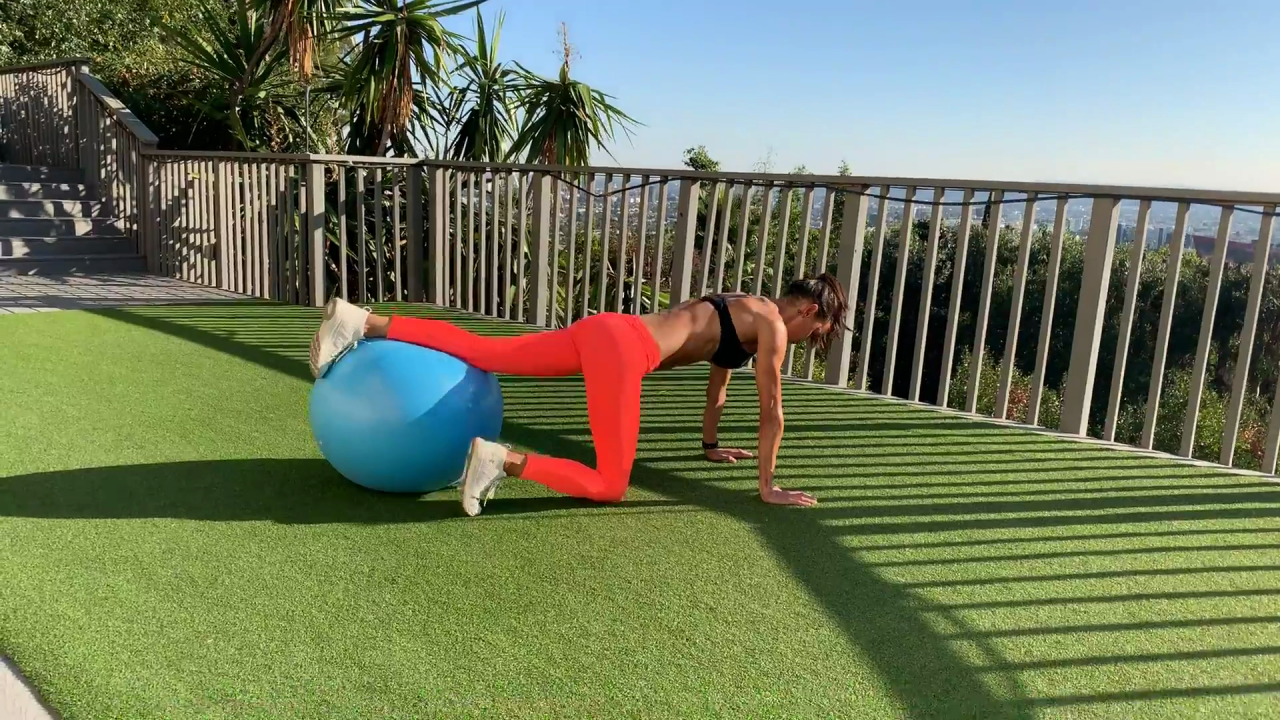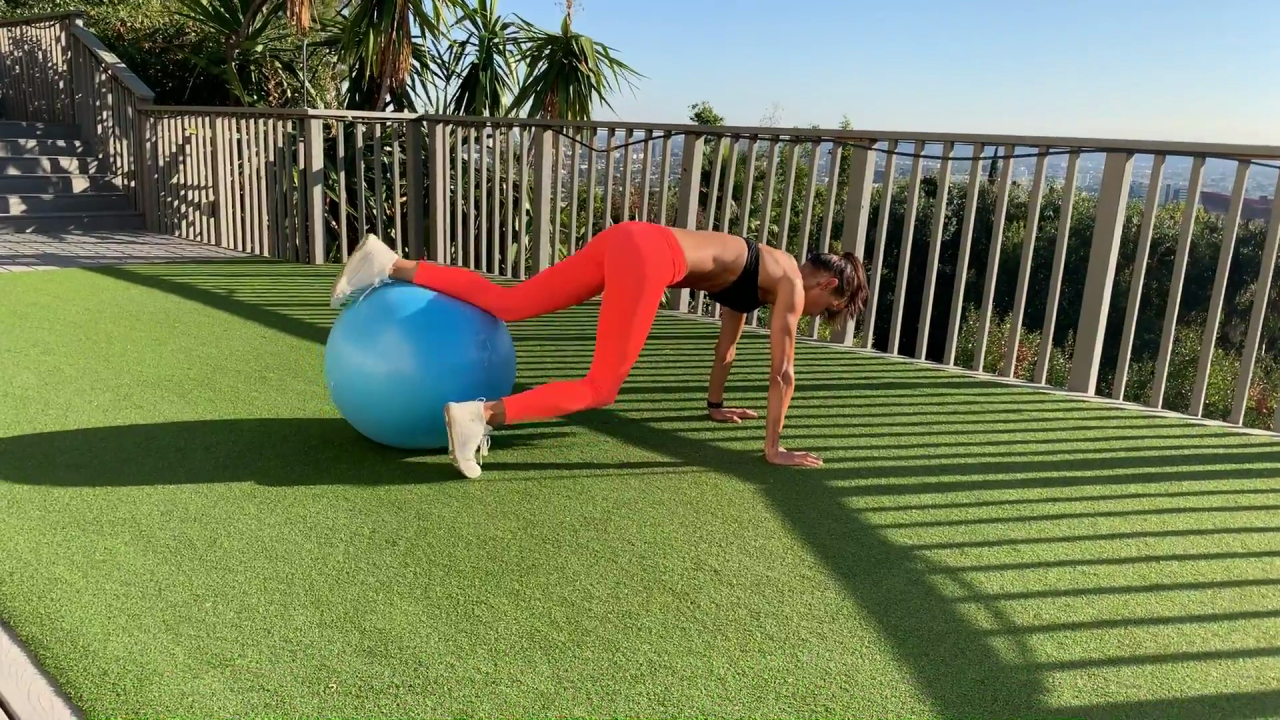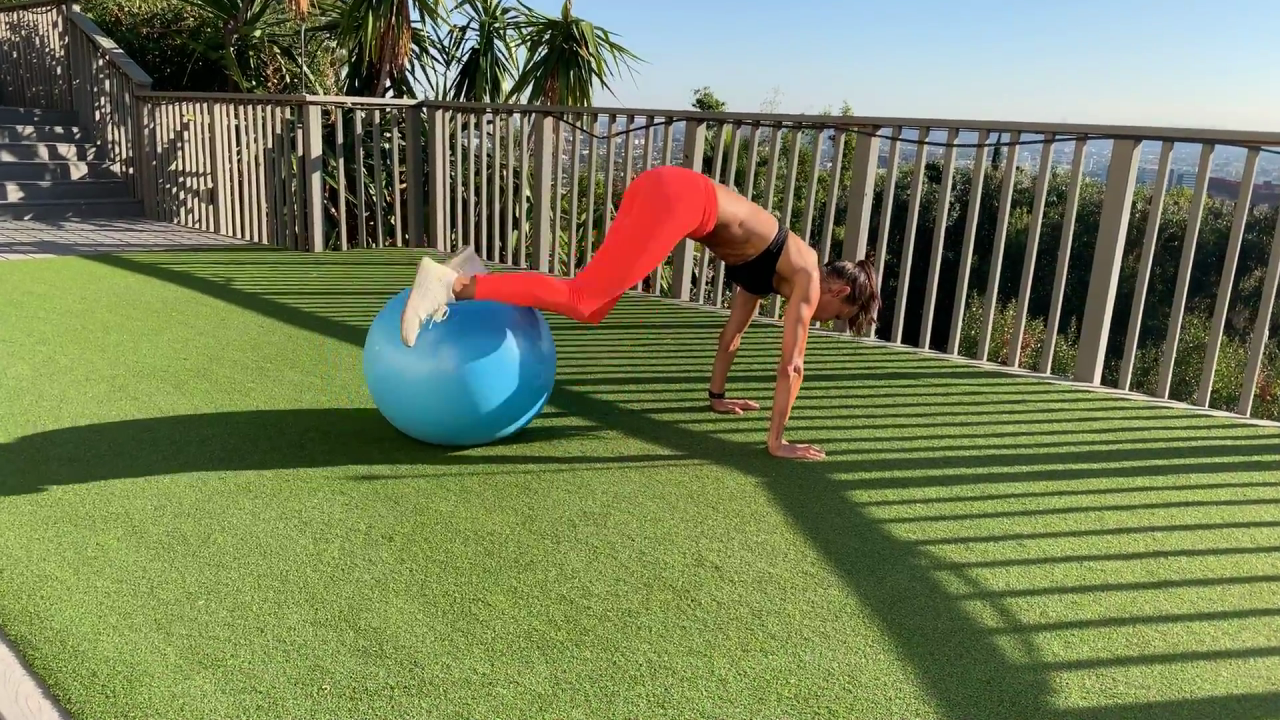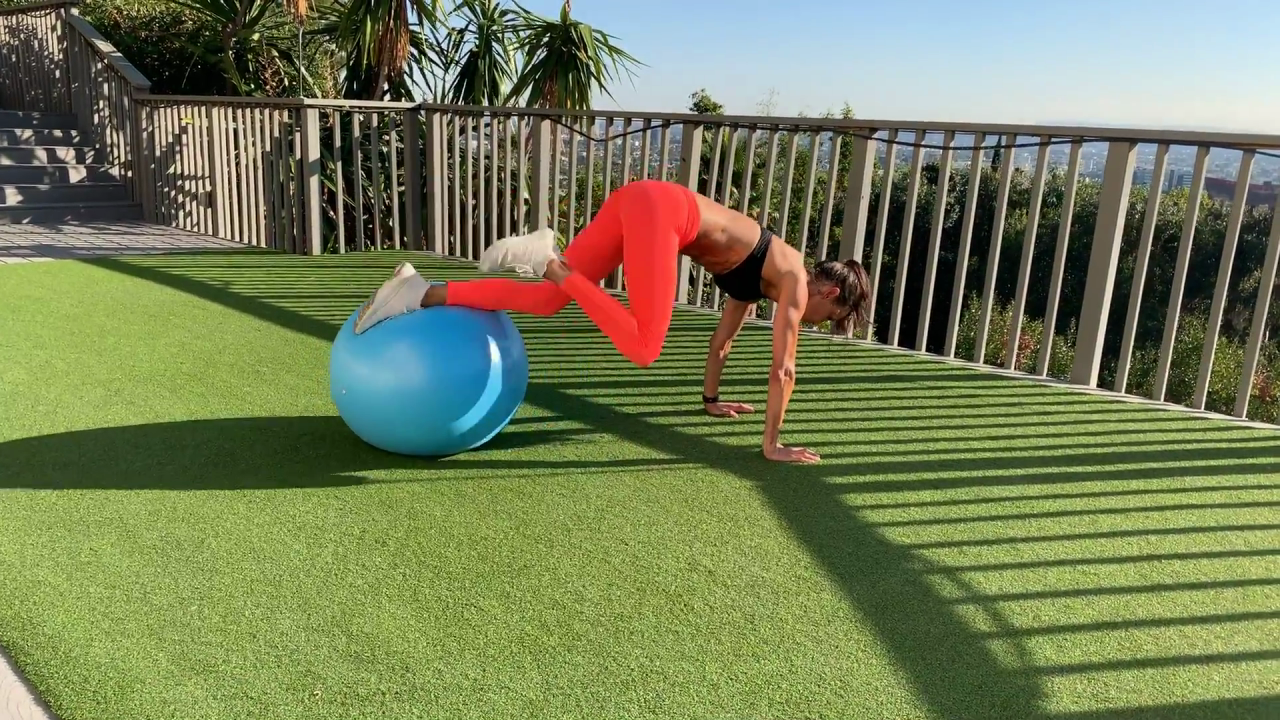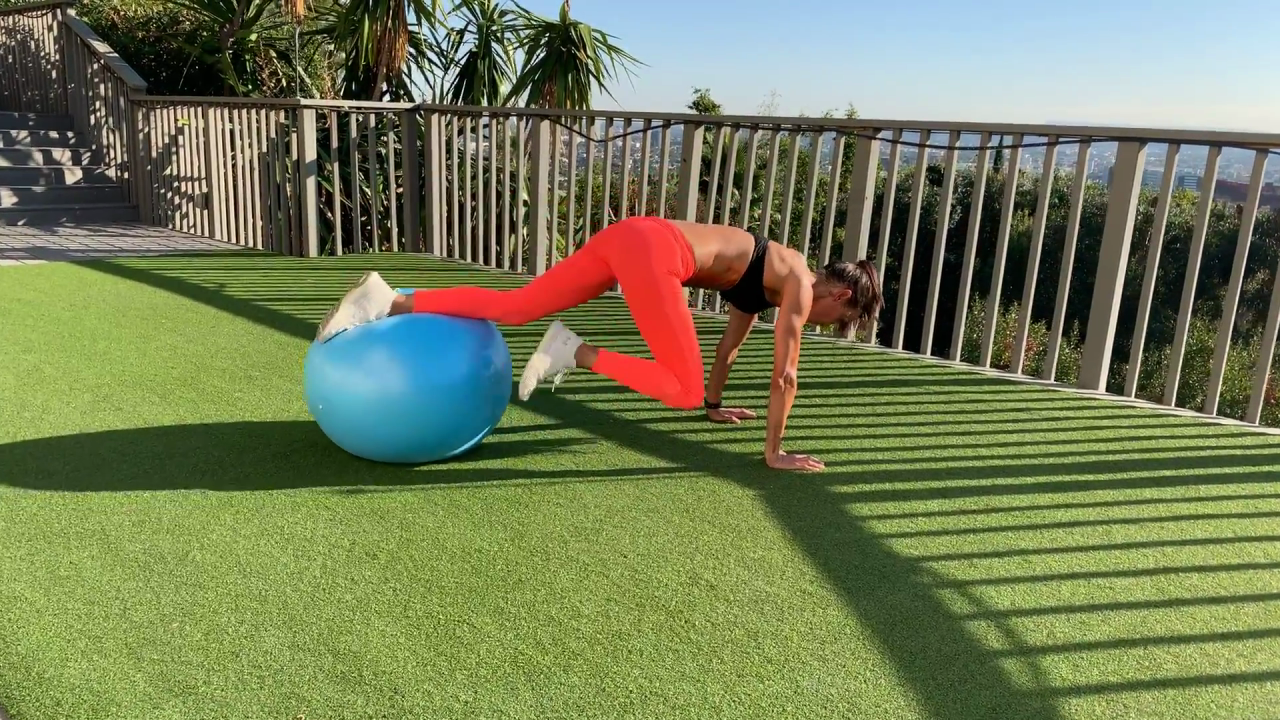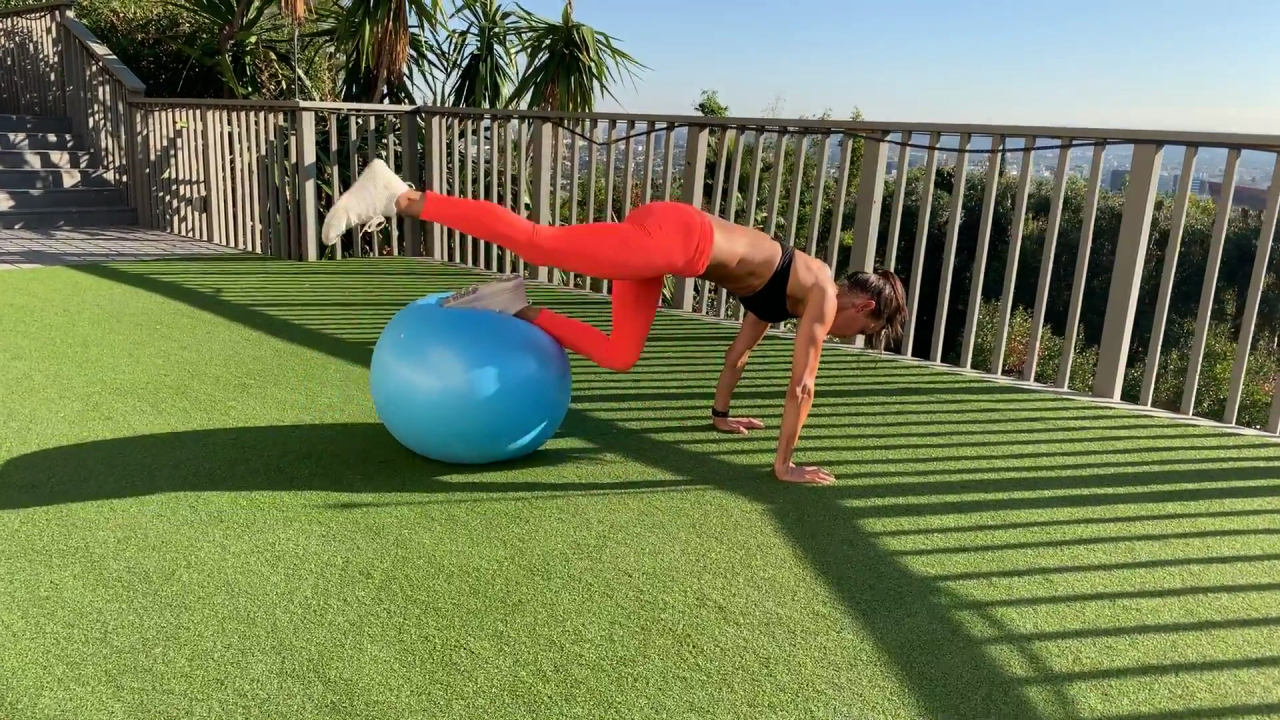
dt=0.7s
person 1, frame 1
left shoulder: (743, 309)
right shoulder: (771, 322)
left elbow: (717, 382)
right elbow: (771, 412)
left wrist: (710, 445)
right wrist: (768, 487)
left hip: (600, 333)
right hip: (622, 349)
left knee: (476, 350)
right knee: (610, 487)
left ankle: (358, 322)
right ankle: (503, 460)
person 1, frame 2
left shoulder: (757, 277)
right shoulder: (789, 283)
left elbow: (728, 339)
right elbow: (782, 373)
left wrist: (715, 405)
right wrist: (773, 448)
left hip: (625, 241)
right hip: (644, 256)
left knee: (505, 302)
right knee: (600, 388)
left ankle: (386, 263)
right ankle: (481, 415)
person 1, frame 3
left shoulder: (772, 271)
right shoulder: (809, 277)
left elbow: (732, 329)
right elbow: (791, 364)
left wrist: (717, 396)
right wrist: (777, 440)
left hip: (657, 186)
right hip: (676, 197)
left knee: (589, 305)
right knee: (580, 300)
left ankle: (472, 277)
right ankle: (452, 285)
person 1, frame 4
left shoulder: (758, 277)
right shoulder: (795, 280)
left elbow: (723, 336)
right elbow: (782, 369)
left wrist: (711, 399)
right wrist: (772, 444)
left hip: (636, 201)
right hip: (656, 207)
left knee: (541, 299)
right knee: (641, 347)
left ankle: (422, 292)
right ankle: (549, 260)
person 1, frame 5
left shoulder: (766, 279)
right shoulder: (800, 283)
left elbow: (730, 343)
right elbow: (785, 375)
left wrist: (716, 406)
right wrist: (775, 452)
left hip: (627, 238)
right hip: (650, 254)
left knee: (511, 307)
right knee: (683, 393)
left ankle: (385, 302)
right ankle: (576, 353)
person 1, frame 6
left shoulder: (783, 295)
right shoulder: (823, 295)
left elbow: (739, 350)
right elbow: (801, 385)
left wrist: (720, 414)
right wrist: (784, 464)
left hip: (659, 231)
right hip: (665, 238)
left knee: (618, 358)
right knee: (531, 243)
left ankle: (511, 307)
right ankle: (396, 196)
